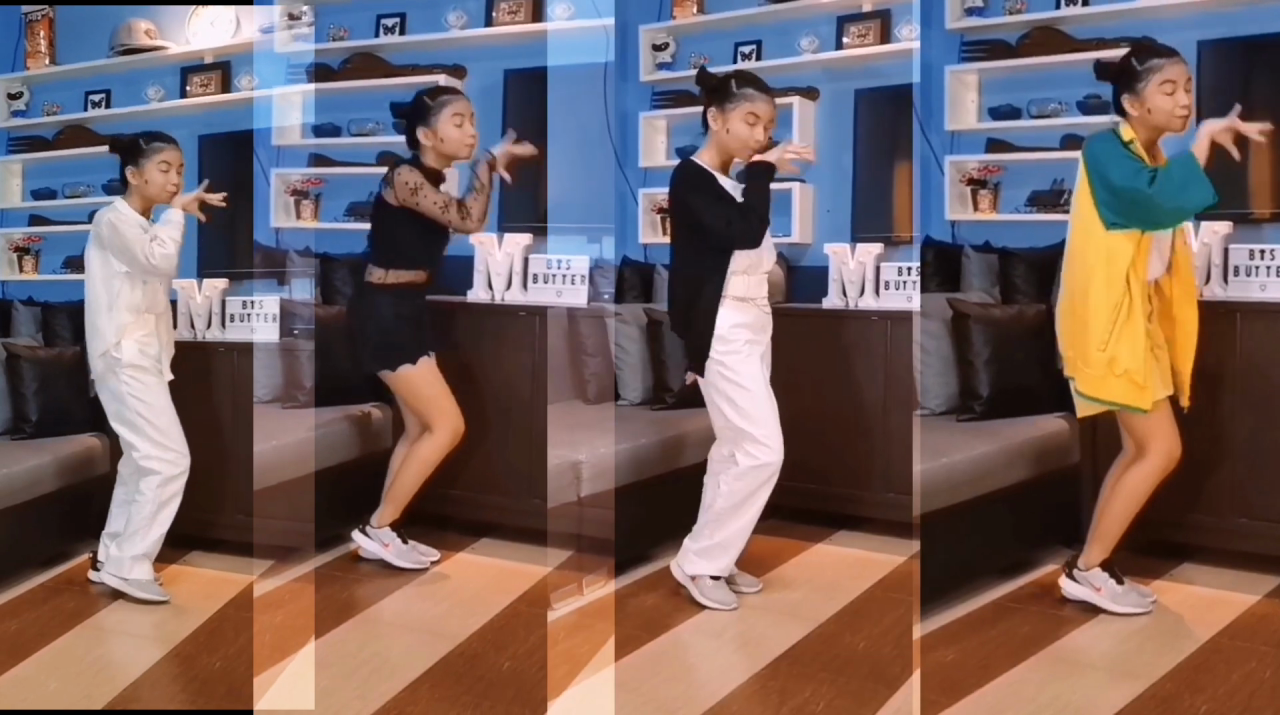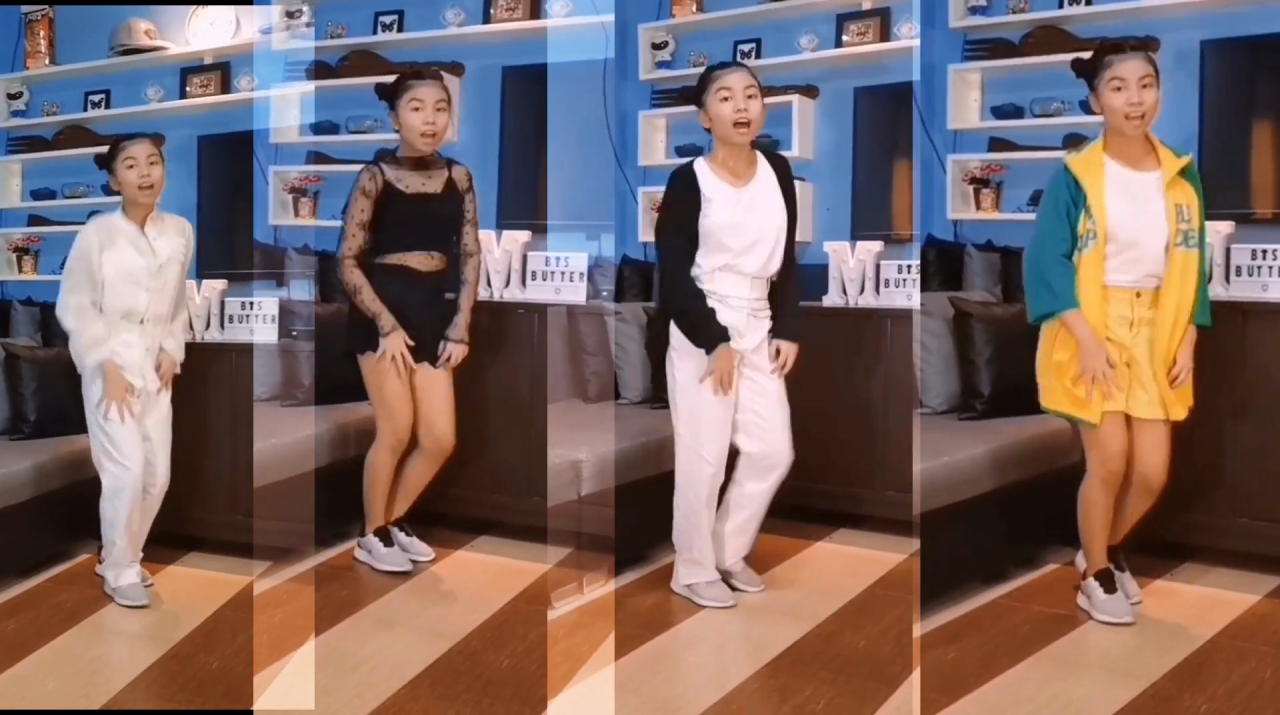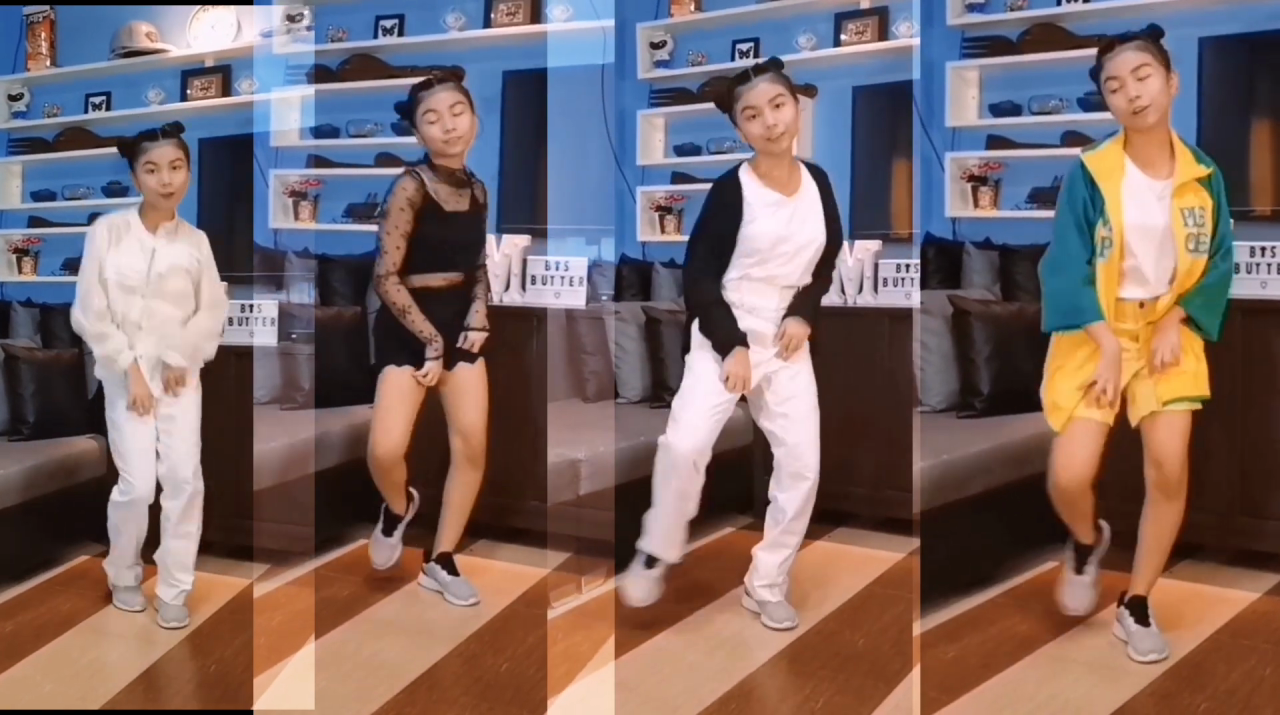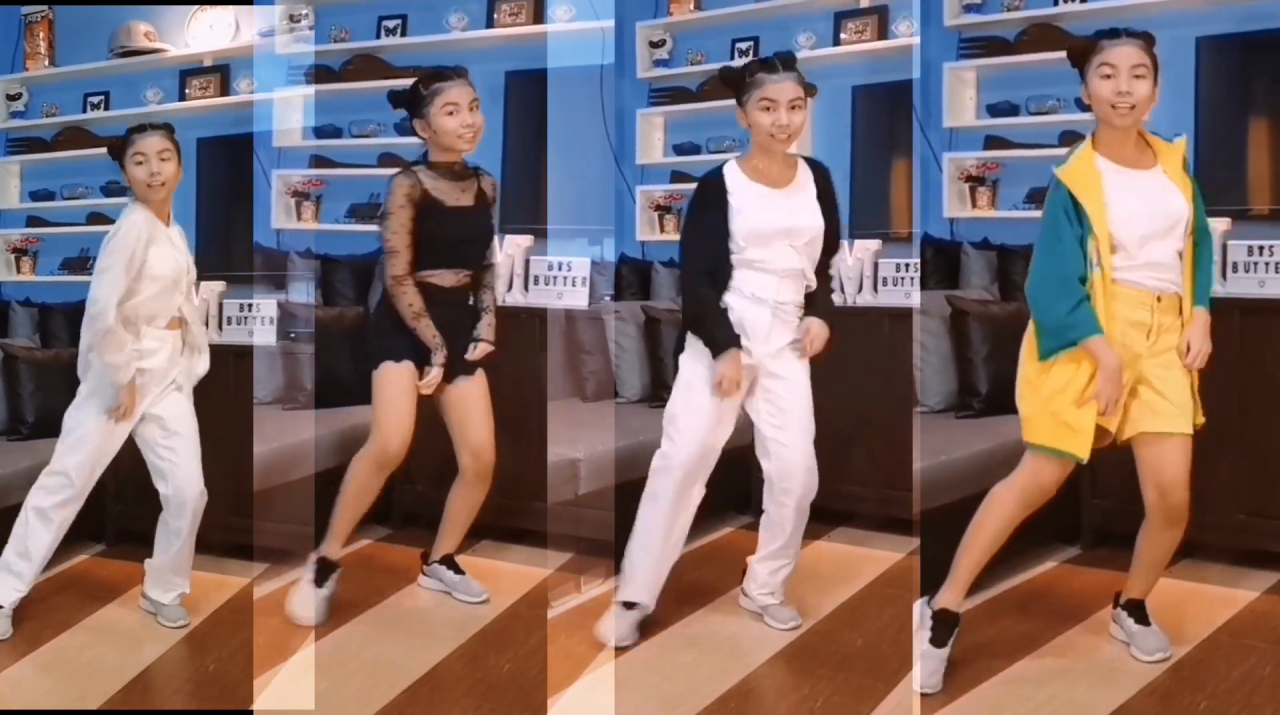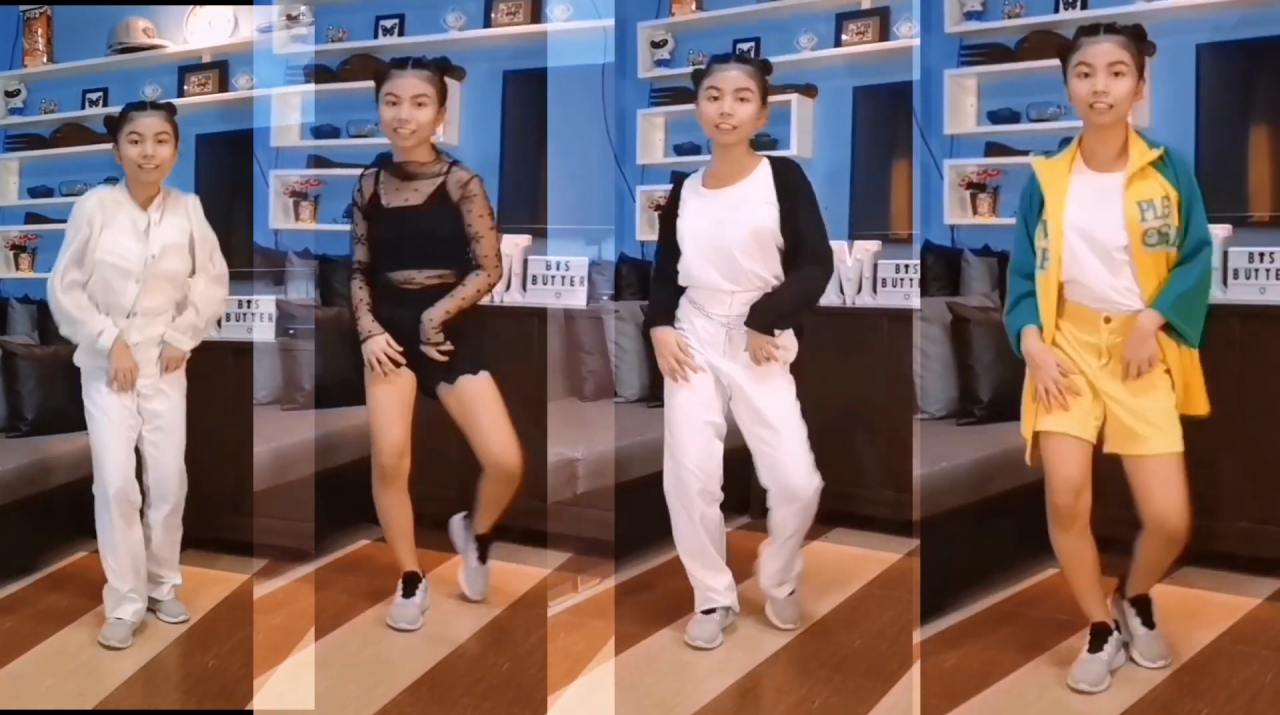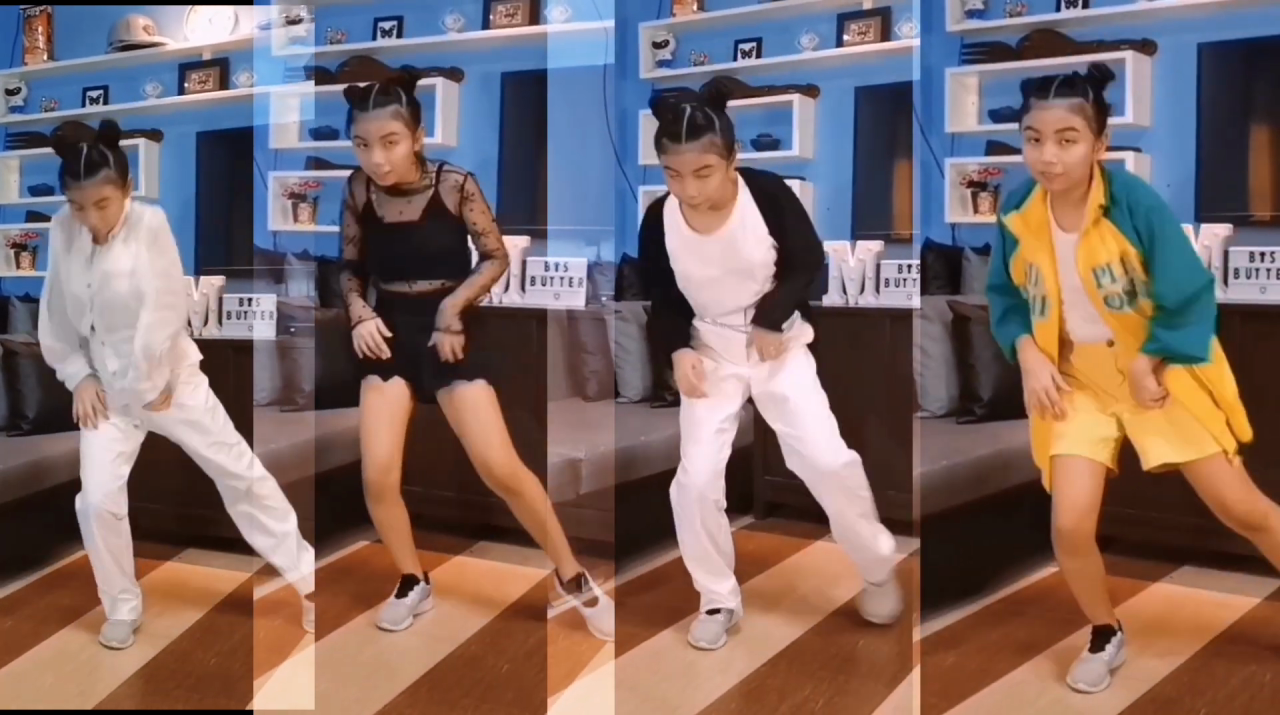
dt=0.5s
person 1, frame 1
left shoulder: (1154, 158)
right shoulder: (1107, 151)
right elbow: (1165, 201)
right wrist: (1206, 136)
left hip: (1139, 319)
right hip: (1111, 323)
left knee: (1140, 448)
right knee: (1162, 449)
left ankle: (1092, 565)
right ankle: (1087, 568)
person 1, frame 2
left shoulder: (1179, 175)
right shoulder: (1076, 173)
left elbow: (1191, 259)
right elbow: (1047, 259)
left wrist: (1188, 332)
right wrist: (1084, 336)
left hip: (1156, 332)
right hip: (1089, 329)
left knee: (1152, 473)
right knee: (1109, 461)
left ankle: (1103, 552)
right ankle: (1097, 576)
person 1, frame 3
left shoulder: (1199, 175)
right shoulder: (1091, 173)
left elbow: (1216, 260)
right elbow: (1066, 266)
left wrist: (1178, 322)
right wrist: (1106, 344)
left hip: (1166, 335)
right hip: (1097, 334)
left knee: (1169, 472)
right knee: (1068, 477)
left ankle: (1136, 604)
right ankle: (1087, 540)
person 1, frame 4
left shoulder: (1174, 162)
right shoulder: (1072, 180)
left elbow: (1197, 246)
right elbow: (1056, 282)
left wrist: (1199, 314)
right wrist: (1107, 356)
left hip: (1160, 341)
right hip: (1086, 341)
left knee: (1171, 497)
right knee: (1038, 483)
left ankle: (1131, 605)
right ankle: (941, 610)
person 1, frame 5
left shoulder: (1167, 169)
right shoulder: (1046, 180)
left elbow: (1196, 258)
right elbow: (1022, 273)
left wrist: (1152, 322)
right wrist: (1033, 346)
left hip: (1139, 353)
right hip: (1064, 348)
left knee: (1170, 519)
right knee: (1065, 499)
left ankle: (1136, 600)
right ankle: (1100, 630)
person 1, frame 6
left shoulder: (1134, 200)
right shoulder: (1018, 214)
left elbow: (1186, 290)
right elbow: (1006, 296)
left wrist: (1157, 364)
right wrist: (1029, 354)
left hip: (1153, 364)
right hip: (1075, 373)
right knee: (1071, 525)
right ankle: (1106, 633)
person 2, frame 1
left shoulder: (725, 182)
right shoulder: (691, 180)
right elbow: (745, 232)
right wrist: (762, 170)
left hip: (748, 324)
right hip: (725, 329)
left knee: (734, 450)
right knee: (760, 451)
left ankle: (715, 561)
right ankle: (699, 562)
person 2, frame 2
left shoulder: (777, 172)
right shoulder: (688, 181)
left elbow: (785, 261)
right elbow: (673, 272)
left wrist: (786, 330)
right wrist: (713, 341)
left hip: (756, 331)
right hip: (699, 337)
left knee: (772, 453)
right knee: (702, 461)
left ankle: (728, 554)
right ankle: (693, 570)
person 2, frame 3
left shoulder: (816, 181)
right shoulder: (732, 189)
left elbow: (824, 259)
right elbow: (698, 274)
left wrist: (801, 316)
right wrist: (731, 346)
left hip: (787, 340)
right hip: (722, 337)
left knee: (800, 463)
right knee: (684, 446)
left ankle: (766, 585)
right ankle: (659, 549)
person 2, frame 4
left shoulder: (816, 178)
right shoulder: (719, 185)
left elbow: (821, 259)
right elbow: (698, 275)
left wrist: (819, 311)
right wrist: (725, 349)
left hip: (787, 343)
right hip: (719, 340)
left knee: (795, 473)
right knee: (680, 462)
left ankle: (764, 587)
right ankle: (634, 595)
person 2, frame 5
left shoulder: (784, 178)
right shoulder: (686, 188)
left elbow: (814, 267)
right elbow: (665, 268)
left wrist: (767, 321)
right wrist: (662, 326)
left hip: (757, 345)
right hip: (690, 344)
left knee: (796, 480)
right knee: (691, 480)
left ankle: (779, 580)
right ankle: (714, 598)
person 2, frame 6
left shoulder: (767, 192)
right shoulder: (660, 217)
left elbow: (808, 261)
right elbow: (660, 297)
left wrist: (772, 319)
right wrist: (678, 349)
left hip: (774, 343)
right hip: (707, 353)
left knee: (827, 460)
right knee: (695, 481)
left ankle: (878, 565)
right ankle: (718, 600)
person 3, frame 1
left shoulder: (428, 178)
right shoulder: (406, 177)
right elbow: (468, 220)
right wrist: (490, 160)
left hip: (404, 311)
right hip: (386, 314)
left knee: (421, 429)
right knee: (447, 426)
left ankle: (385, 532)
right ankle: (379, 526)
person 3, frame 2
left shoulder: (458, 176)
right shoulder: (375, 176)
left elbow: (471, 253)
right elbow: (348, 262)
left wrist: (462, 324)
right wrist: (387, 323)
left hip: (433, 308)
right hip: (382, 309)
left knee: (438, 439)
right knee: (396, 432)
left ankle: (397, 518)
right ankle: (373, 535)
person 3, frame 3
left shoulder: (475, 188)
right shoulder: (411, 186)
right elbow: (386, 277)
left wrist: (478, 313)
right wrist: (430, 342)
left hip: (458, 322)
right hip: (406, 324)
left knee: (471, 446)
right knee: (386, 450)
left ankle: (440, 560)
right ankle: (398, 507)
person 3, frame 4
left shoulder: (483, 184)
right shoulder: (409, 184)
right elbow: (398, 276)
left wrist: (487, 319)
right wrist: (435, 344)
left hip: (455, 324)
right hip: (400, 327)
left knee: (481, 459)
right knee: (388, 447)
left ankle: (440, 561)
right ankle: (322, 565)
person 3, frame 5
left shoulder: (460, 181)
right shoulder: (371, 181)
left elbow: (488, 267)
right elbow: (360, 268)
left wrist: (438, 314)
right wrist: (368, 330)
left hip: (447, 326)
right hip: (392, 325)
left knee: (505, 461)
right knee: (389, 462)
left ankle: (475, 529)
right ankle: (410, 579)
person 3, frame 6
left shoulder: (454, 184)
right shoulder: (358, 193)
left elbow: (494, 256)
right elbow: (349, 269)
left wrist: (452, 308)
right wrist: (360, 313)
left hip: (453, 329)
right hip: (392, 337)
left knee: (496, 468)
right knee: (379, 476)
left ankle: (576, 579)
right ankle: (412, 580)
person 4, frame 1
left shoulder: (143, 225)
right shoulder: (113, 220)
right elbow: (161, 260)
right wrist: (178, 209)
left hip: (142, 359)
right hip: (126, 361)
left knee: (142, 462)
right knee: (169, 461)
left ankle: (110, 559)
right ankle: (128, 565)
person 4, frame 2
left shoulder: (180, 231)
right shoulder: (97, 233)
right elbow: (72, 307)
left wrist: (172, 348)
right wrist: (107, 363)
left hip: (155, 370)
right hip: (109, 371)
left knee: (156, 477)
right knee: (126, 473)
left ankle: (119, 557)
right ankle: (120, 573)
person 4, frame 3
left shoulder: (194, 242)
right shoulder: (108, 230)
left elbow: (213, 311)
right elbow: (88, 313)
left wrist: (182, 361)
right wrist: (129, 369)
left hip: (178, 373)
right hip: (125, 372)
left knee: (183, 479)
right knee: (136, 483)
left ankle: (174, 591)
right ankle: (123, 574)
person 4, frame 4
left shoulder: (173, 232)
right shoulder: (129, 231)
right elbow: (105, 314)
left wrist: (193, 352)
right wrist: (123, 381)
left hip: (168, 378)
right hip: (115, 376)
left knee: (188, 491)
right knee: (66, 482)
left ankle: (163, 591)
person 4, frame 5
left shoulder: (187, 209)
right shoulder: (94, 205)
left elbow: (212, 282)
right elbow: (63, 287)
left wrist: (182, 340)
right wrist: (109, 341)
left hip: (163, 363)
right hip: (104, 359)
left knee: (168, 482)
right knee: (117, 485)
left ankle: (160, 587)
right ankle: (123, 607)
person 4, frame 6
left shoulder: (150, 224)
right shoulder: (61, 231)
left elbow: (165, 316)
right elbow: (52, 319)
left wrist: (150, 387)
right wrist: (78, 376)
left hip: (169, 380)
right hip: (108, 388)
left knee: (240, 473)
right knee: (98, 501)
left ankle: (306, 575)
right ankle: (122, 607)
